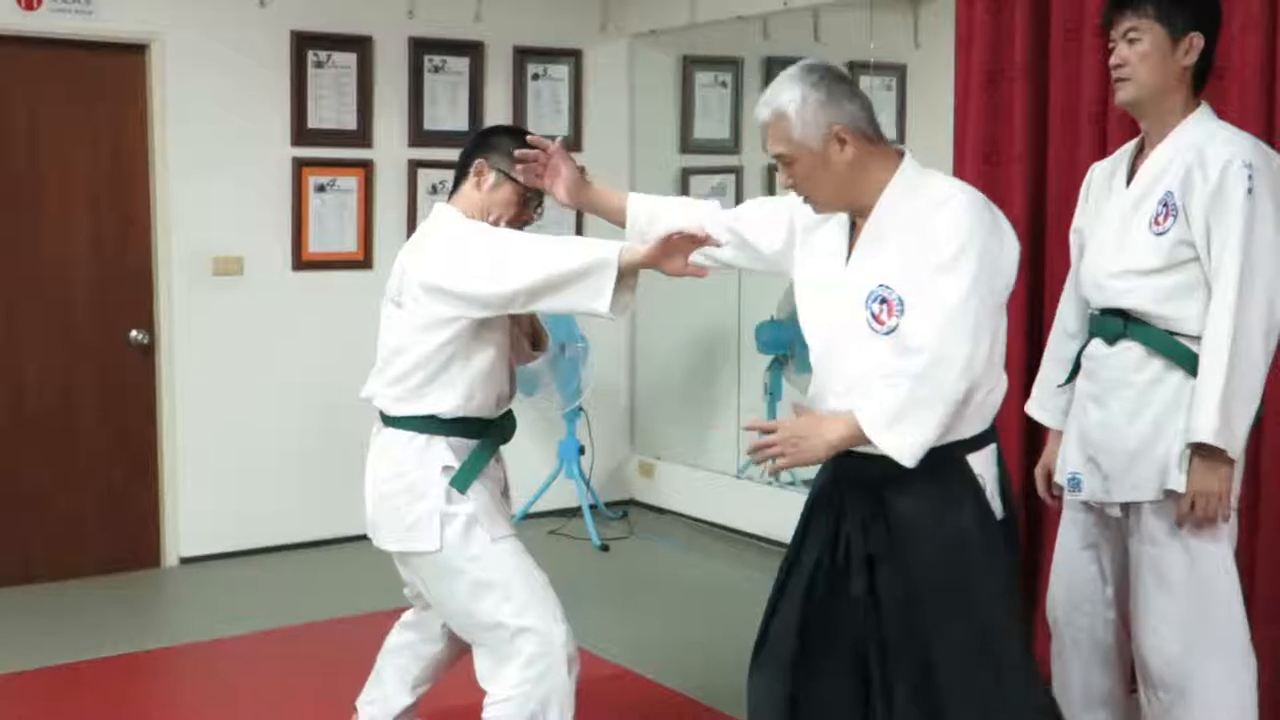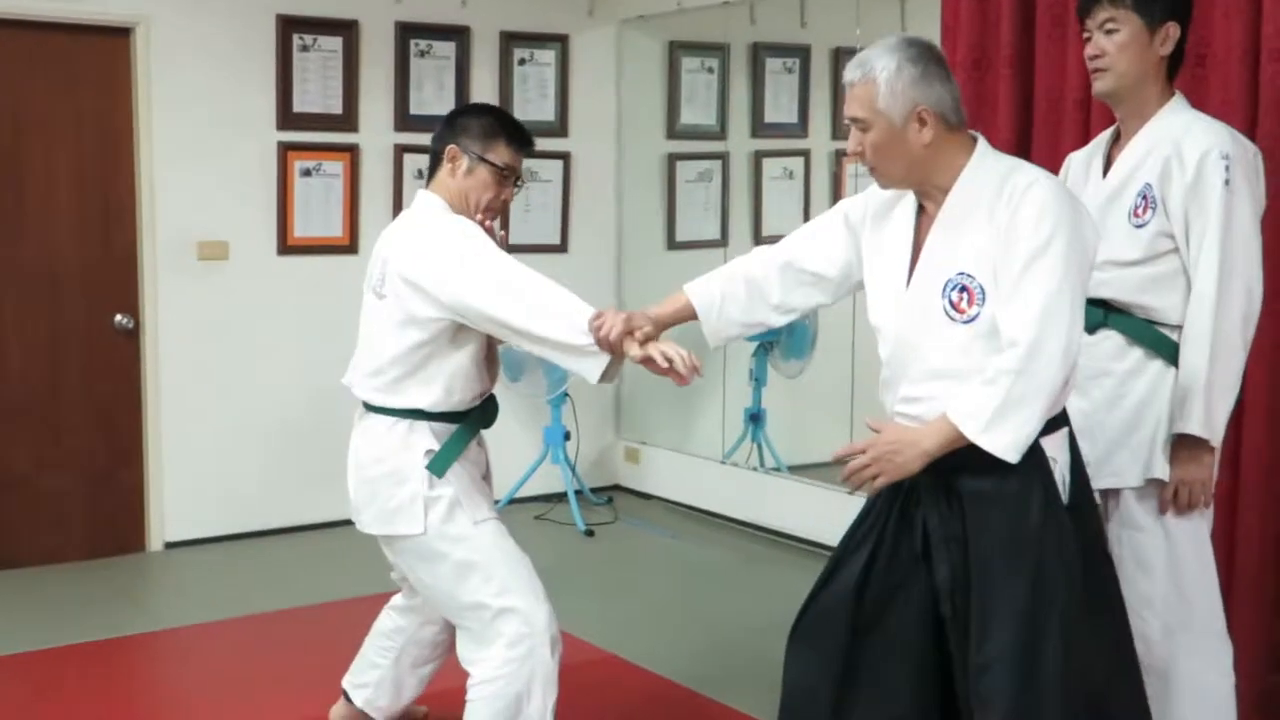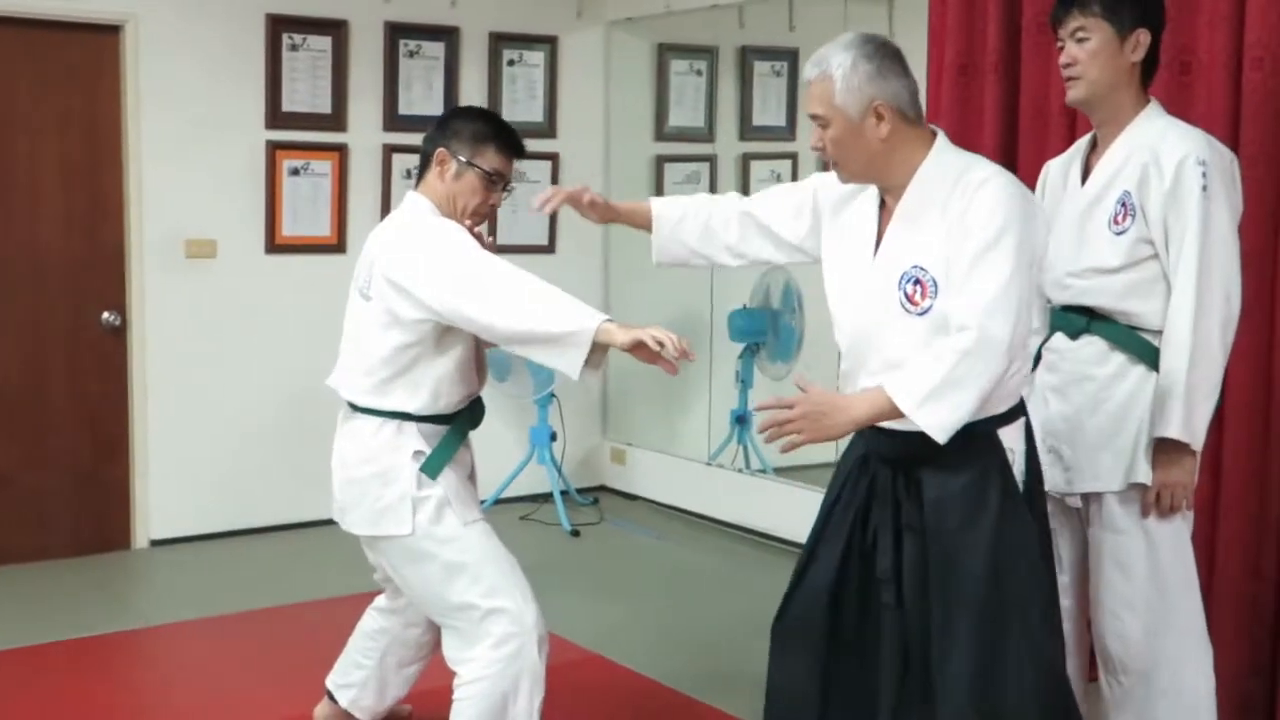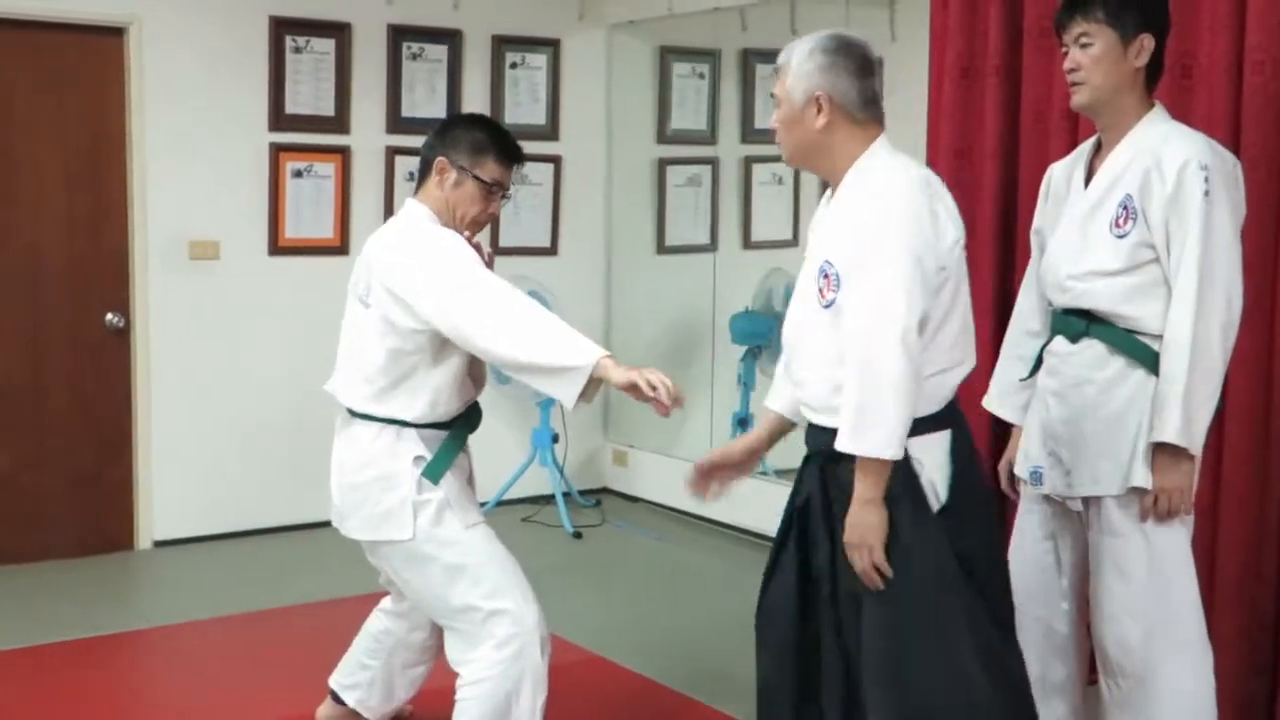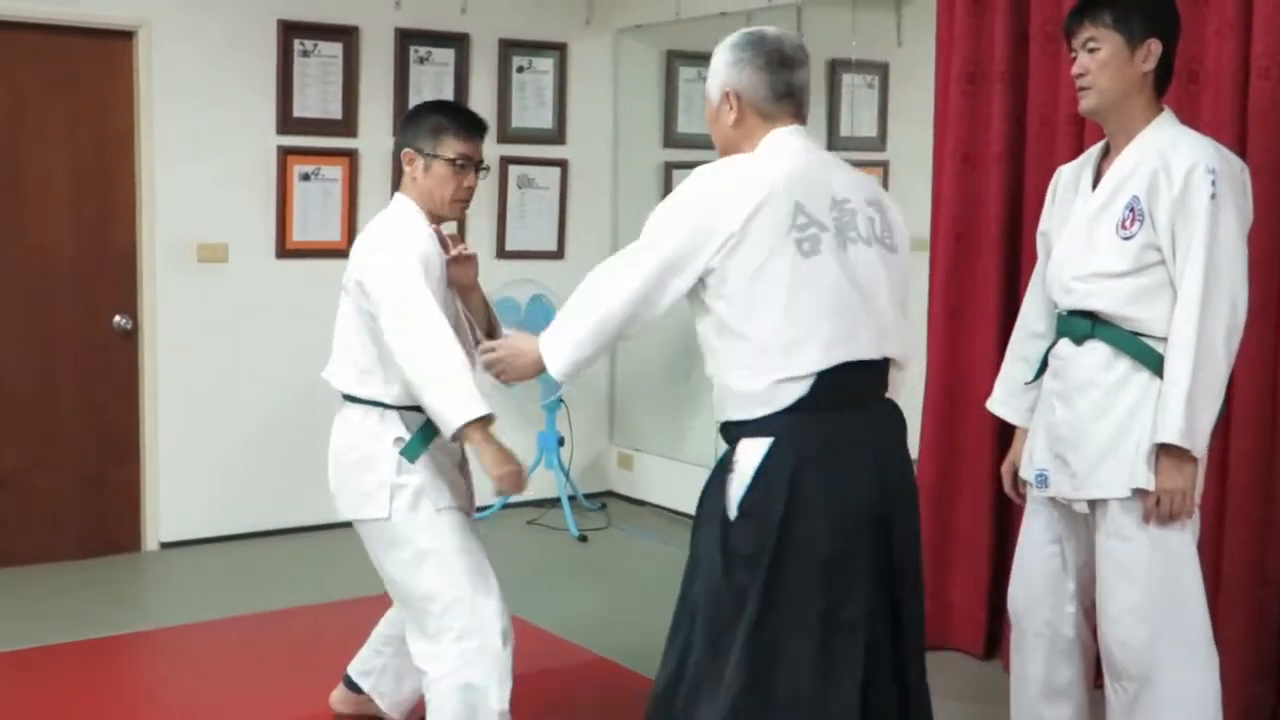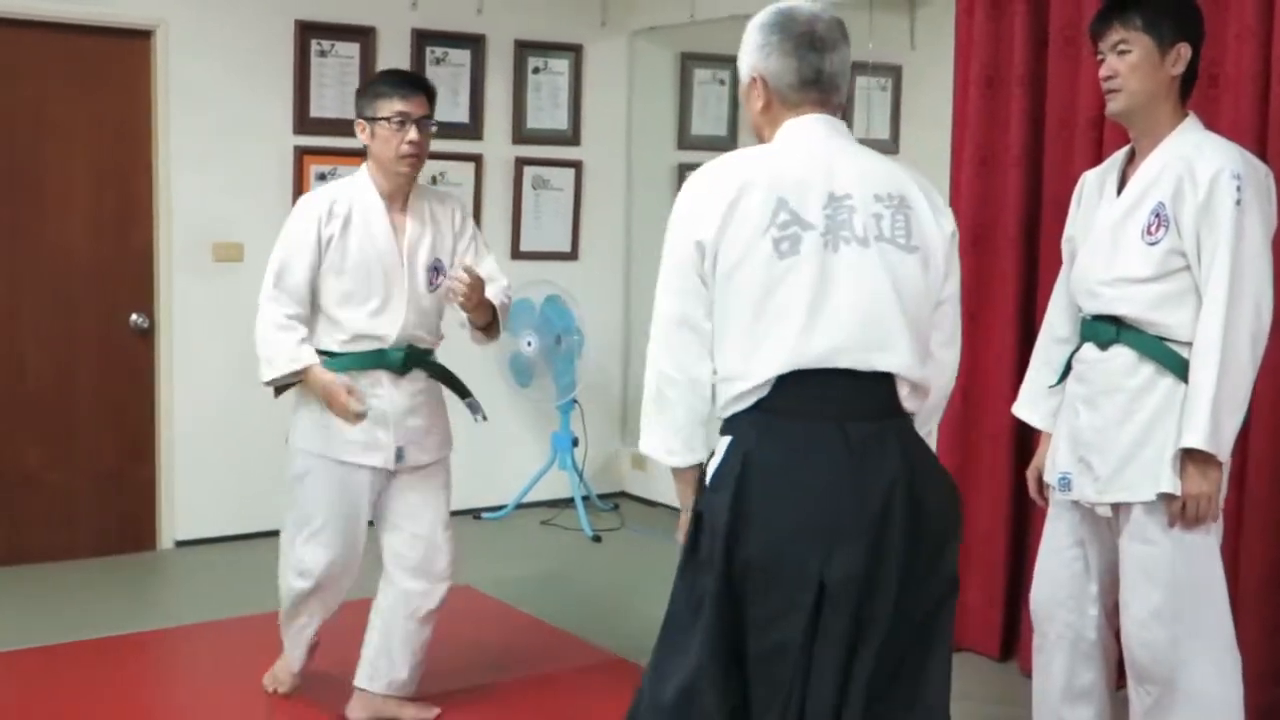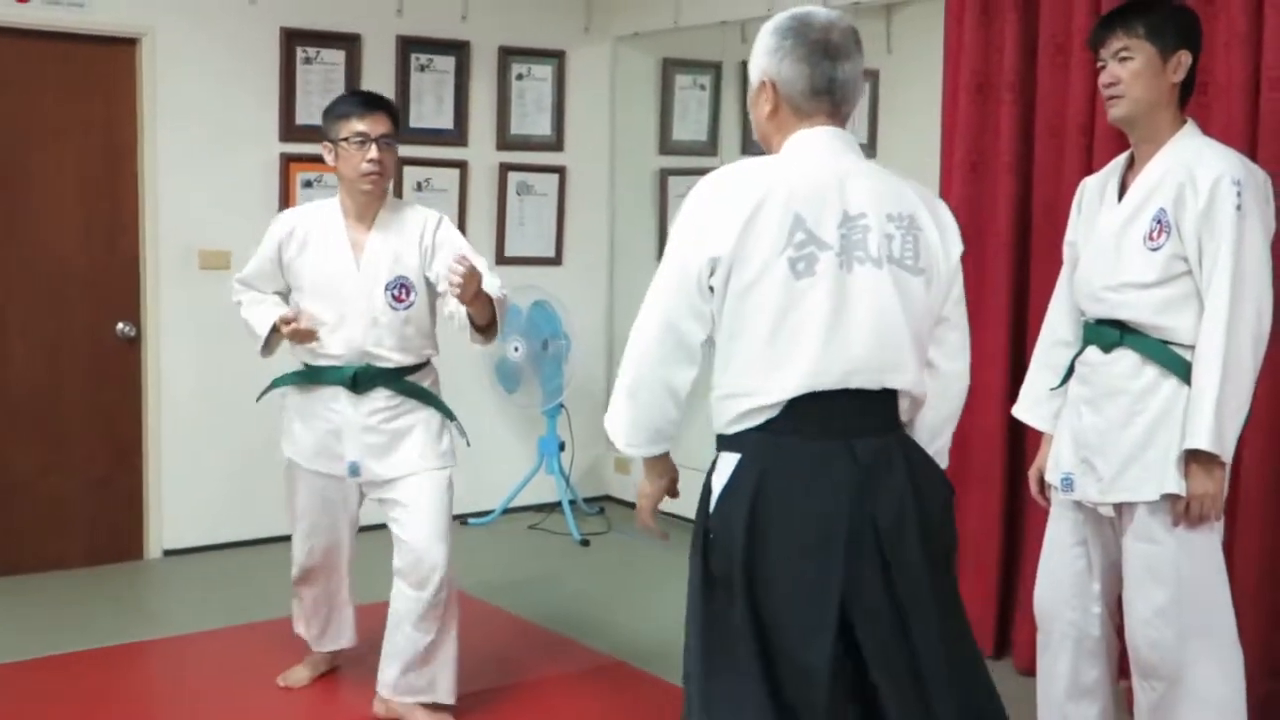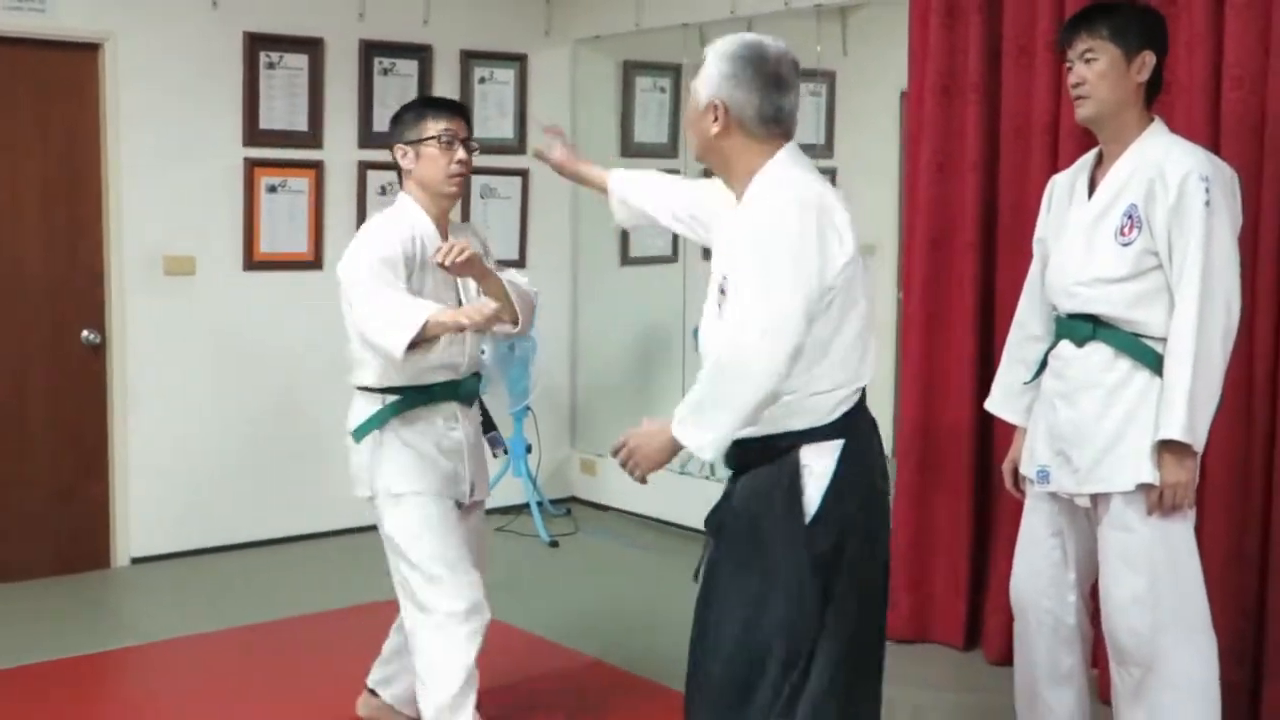
dt=0.5s
person 1, frame 1
right shoulder: (1104, 174)
left wrist: (1214, 446)
right wrist: (1056, 426)
left hip: (1173, 416)
right hip: (1099, 411)
left knee: (1184, 634)
right knee: (1078, 615)
person 1, frame 2
left shoulder: (1208, 151)
right shoulder: (1081, 164)
left elbow: (1225, 298)
left wrist: (1197, 433)
left hip: (1151, 401)
right hip: (1075, 401)
left knee: (1165, 614)
person 1, frame 3
left shoulder: (1185, 158)
right shoulder: (1059, 171)
left elbow: (1205, 303)
left wrist: (1179, 438)
left hip: (1132, 409)
right hip: (1054, 402)
left knee: (1142, 621)
person 1, frame 4
left shoulder: (1188, 162)
right shoulder: (1063, 174)
left elbow: (1205, 307)
left wrist: (1177, 443)
right wrist: (1018, 420)
left hip: (1134, 410)
right hip: (1058, 406)
left knee: (1142, 621)
right knee: (1035, 604)
person 1, frame 5
left shoulder: (1195, 166)
right shoulder: (1071, 177)
left elbow: (1210, 309)
left wrist: (1179, 444)
right wrist: (1022, 424)
left hip: (1138, 417)
right hip: (1065, 413)
left knee: (1146, 627)
right knee: (1042, 610)
person 1, frame 6
left shoulder: (1219, 171)
right shoulder: (1095, 183)
left wrist: (1204, 450)
right wrist: (1046, 429)
left hip: (1164, 419)
right hip: (1087, 419)
left knee: (1168, 632)
right knee: (1062, 614)
person 1, frame 7
left shoulder: (1220, 178)
right shoulder: (1096, 189)
left wrist: (1207, 450)
right wrist: (1048, 429)
left hip: (1165, 426)
right hip: (1089, 421)
left knee: (1172, 629)
right knee: (1065, 611)
person 1, frame 8
left shoulder: (1188, 175)
right shoulder: (1064, 187)
left elbow: (1207, 312)
left wrist: (1181, 441)
right wrist: (1020, 423)
left hip: (1137, 415)
right hip: (1062, 412)
left knee: (1150, 617)
right knee: (1040, 600)
person 2, frame 1
left shoulder: (958, 218)
right shoulder: (815, 219)
left elbow: (945, 368)
right elbow: (713, 228)
left wrist: (834, 433)
right wrist: (586, 195)
left hip: (941, 492)
right hip: (853, 487)
person 2, frame 2
left shoulder: (1034, 204)
right shoulder: (878, 210)
left elbow: (1037, 358)
right elbow: (778, 272)
left wrist: (926, 440)
right wrist: (652, 318)
left hip: (1013, 484)
right hip: (921, 480)
right knee: (838, 646)
person 2, frame 3
left shoulder: (990, 199)
right shoulder: (841, 197)
left elbow: (979, 346)
right elbow: (739, 220)
left wrist: (855, 409)
right wrist: (615, 212)
left hip: (970, 473)
right hip: (880, 465)
right knee: (823, 638)
person 2, frame 4
left shoulder: (891, 201)
right shoulder: (849, 198)
left elbow: (881, 356)
left wrist: (867, 497)
right wrist: (756, 439)
left hip: (904, 472)
right hip: (855, 464)
right knee: (800, 641)
person 2, frame 5
left shoulder: (726, 188)
right shoulder: (871, 196)
left elbow: (625, 287)
left wrist: (540, 352)
left hip: (785, 464)
right hip: (870, 445)
person 2, frame 6
left shoulder: (722, 185)
right shoulder: (916, 196)
left elbow: (681, 347)
right elbow: (938, 357)
left wrist: (689, 477)
left hip: (771, 466)
right hip: (888, 466)
person 2, frame 7
left shoulder: (731, 196)
right shoulder: (922, 209)
left elbow: (664, 344)
right elbow: (947, 368)
left wrist: (654, 463)
left hip: (774, 483)
right hip: (887, 479)
person 2, frame 8
left shoulder: (786, 209)
right shoulder: (760, 195)
left elbow: (749, 360)
right elbow: (683, 200)
left wrist: (672, 436)
right wrist: (581, 168)
left hip: (805, 474)
right hip: (806, 469)
person 3, frame 1
left shoulder: (453, 250)
right shoulder: (451, 248)
left elbow: (525, 347)
right elbow: (532, 264)
left wrist: (518, 310)
right wrist: (641, 255)
left hip: (430, 470)
right hip: (435, 479)
left knee: (444, 611)
right knee: (536, 644)
person 3, frame 2
left shoulder: (421, 234)
right shoulder: (436, 239)
left elbow: (491, 312)
right elbow: (519, 301)
left wrist: (491, 258)
right wrist: (622, 340)
left hip: (408, 455)
right hip: (417, 465)
left knee: (432, 594)
right knee: (519, 625)
person 3, frame 3
left shoulder: (410, 236)
right shoulder: (422, 242)
left elbow: (477, 316)
right elbow: (503, 300)
left wrist: (476, 263)
right wrist: (613, 332)
left hip: (395, 457)
right hip: (403, 467)
left knee: (416, 596)
right knee: (506, 625)
person 3, frame 4
left shoulder: (406, 243)
right shoulder: (421, 250)
left elbow: (468, 330)
right elbow: (501, 322)
left wrist: (475, 279)
right wrist: (611, 368)
left hip: (395, 463)
right hip: (402, 472)
left knee: (424, 598)
right knee: (509, 627)
person 3, frame 5
left shoulder: (424, 241)
right shoulder: (400, 243)
left elbow: (480, 336)
right elbow: (423, 341)
left wrist: (468, 287)
right wrist: (484, 439)
left hip: (416, 447)
right hip: (389, 452)
left knee: (432, 597)
right knee: (470, 621)
person 3, frame 6
left shoulder: (449, 213)
right shoulder: (324, 209)
left elbow: (493, 300)
right elbow: (277, 305)
left wrist: (480, 305)
right wrist: (316, 377)
left hip: (418, 401)
right hip: (338, 403)
left knee: (425, 558)
right knee: (322, 554)
right ankle: (296, 647)
person 3, frame 7
left shoulder: (426, 227)
right shoulder: (293, 230)
left elbow: (483, 309)
right elbow: (250, 290)
left wrist: (478, 297)
right wrist: (279, 324)
left hip: (407, 414)
right hip: (322, 412)
left knee: (427, 558)
right knee: (317, 551)
right ankle: (325, 646)
person 3, frame 8
left shoulder: (456, 238)
right shoulder: (385, 234)
left elbow: (516, 317)
right elbow: (377, 317)
left wrist: (483, 271)
right wrist: (453, 316)
left hip: (452, 428)
right hip: (396, 436)
left knee: (435, 593)
right knee: (452, 603)
